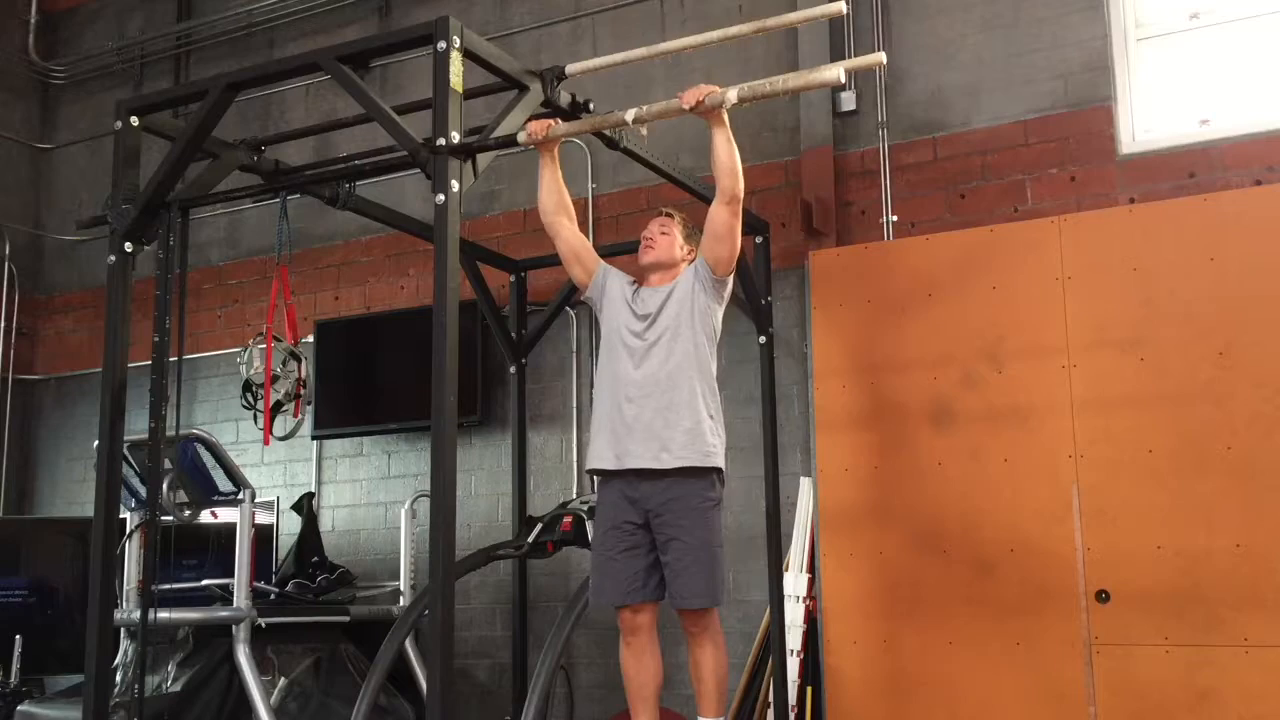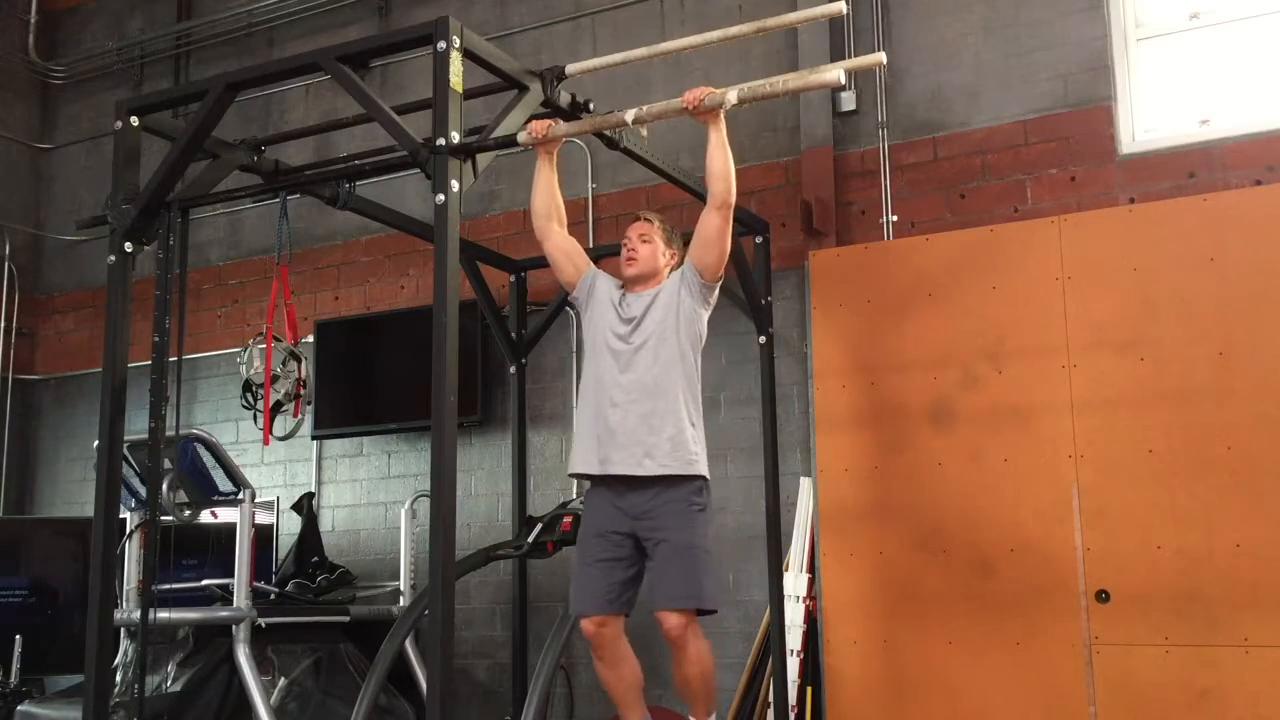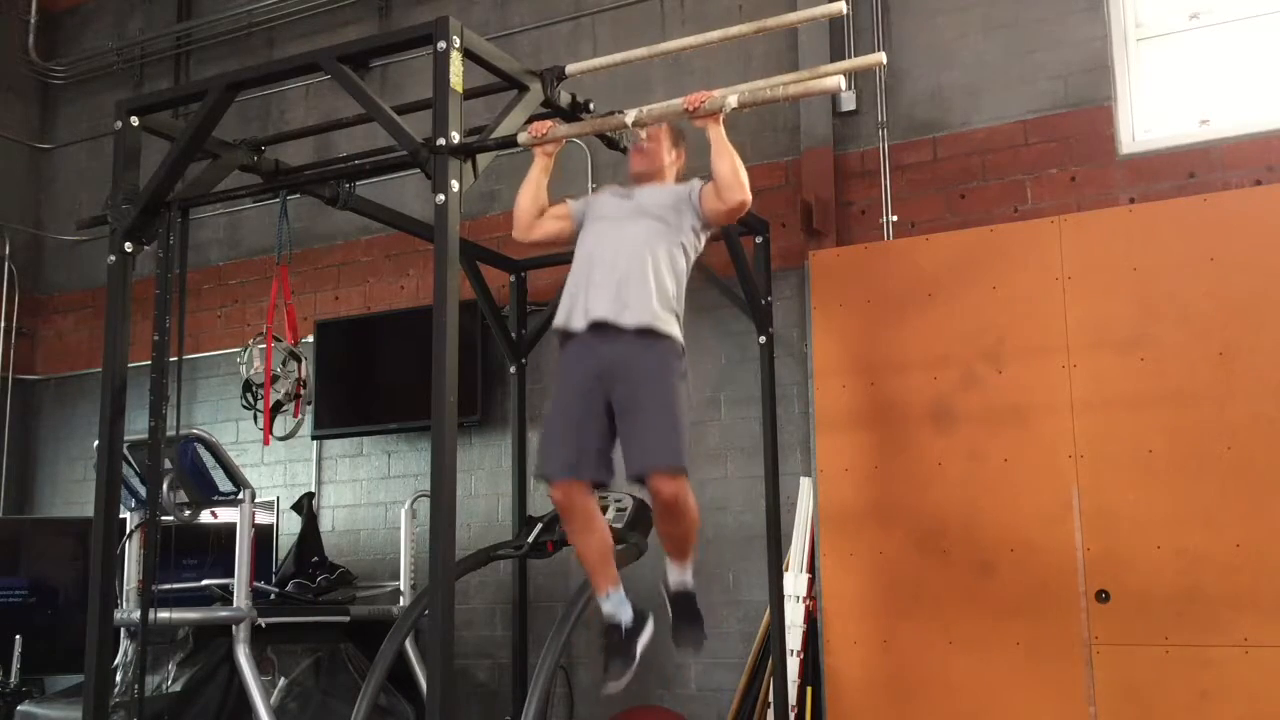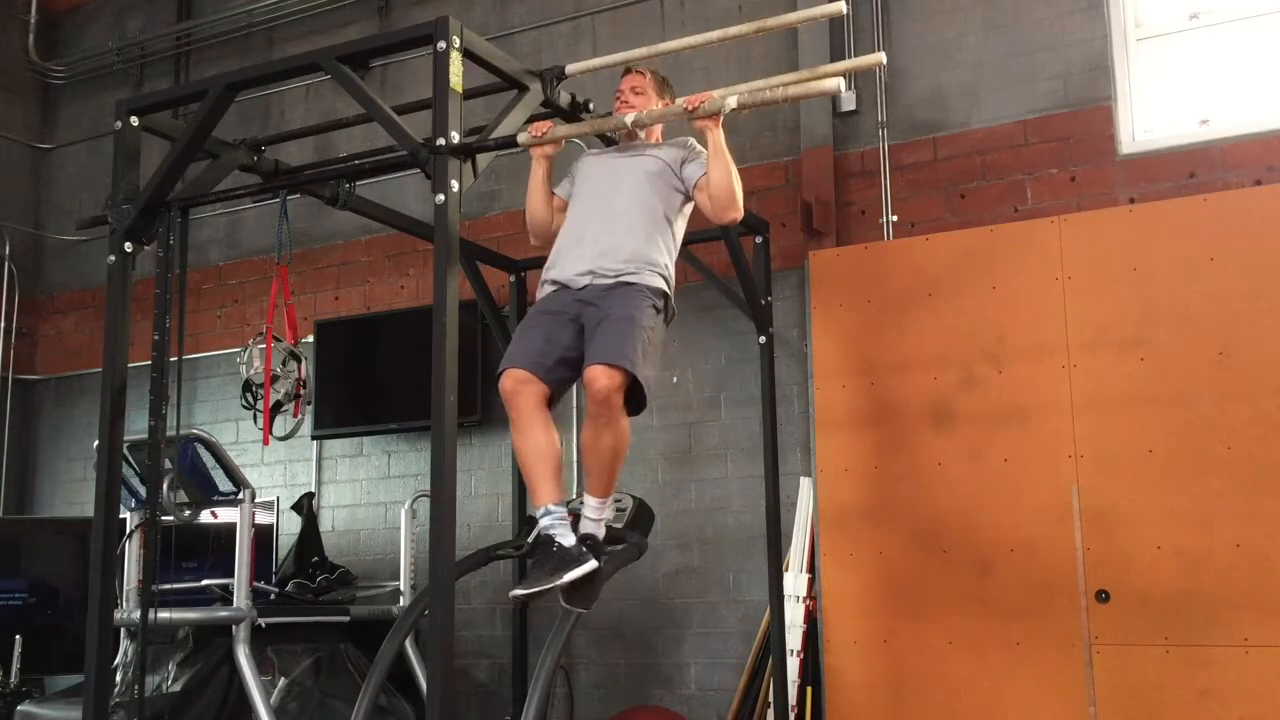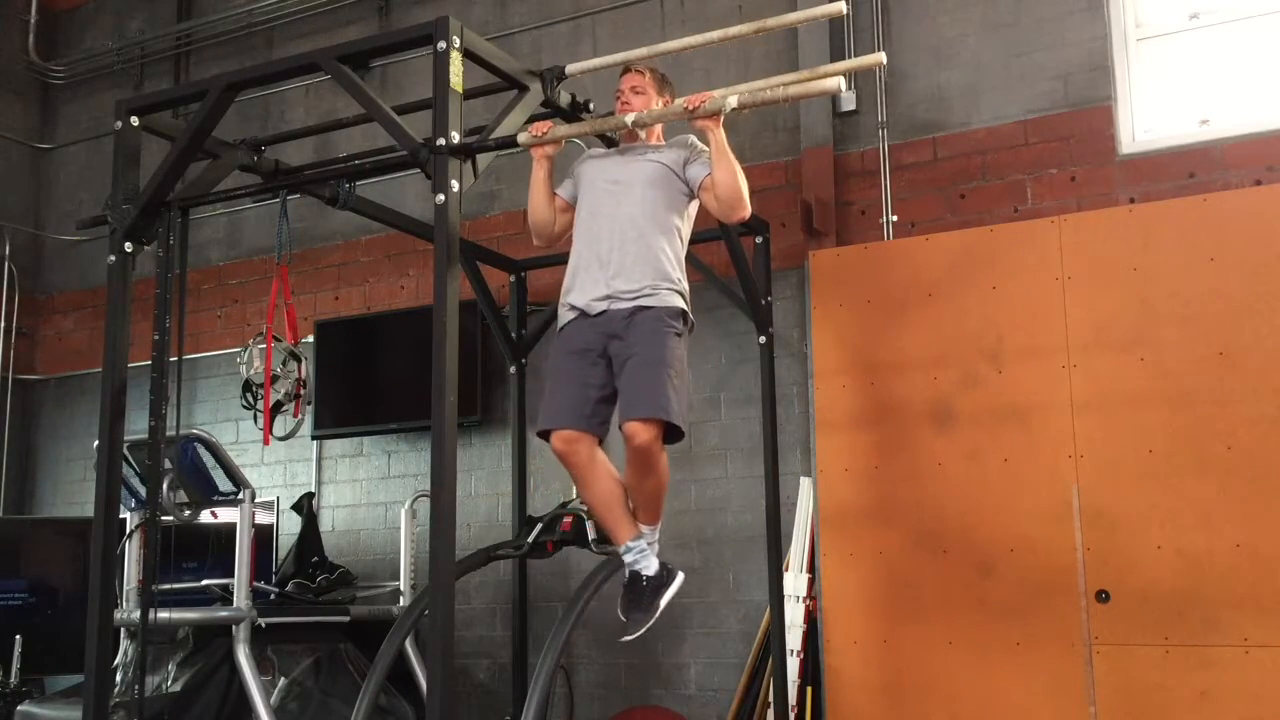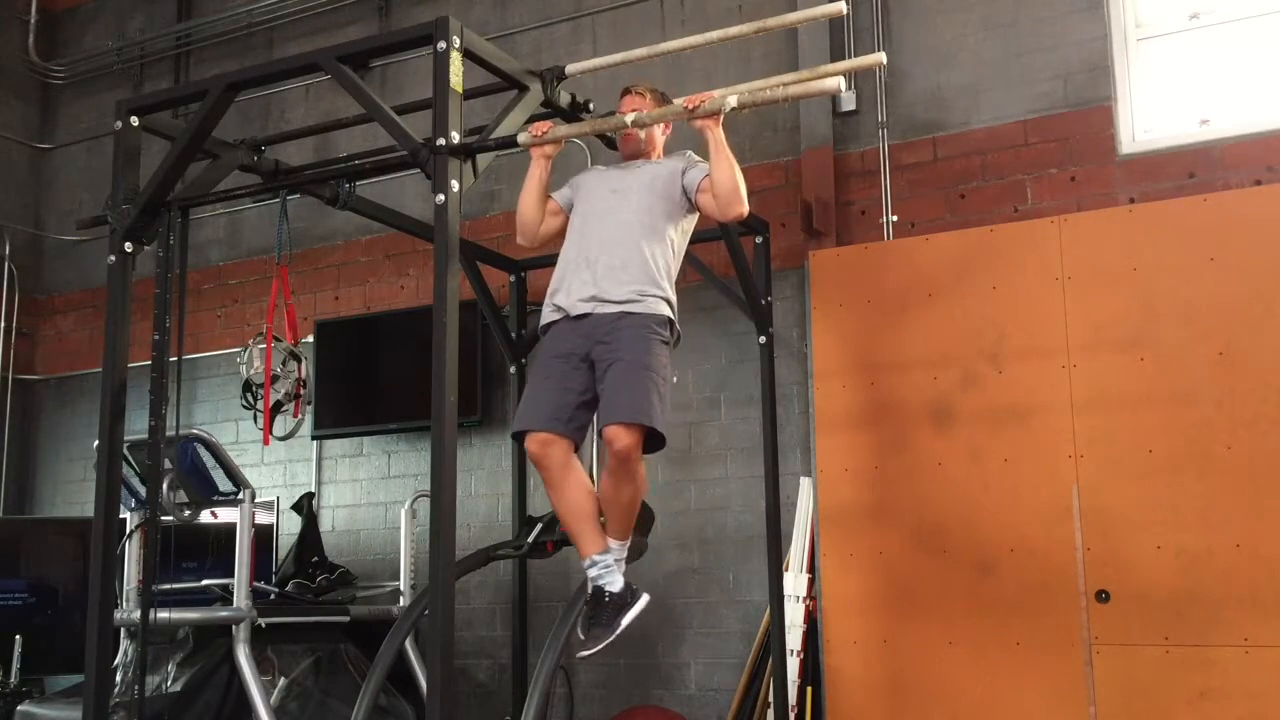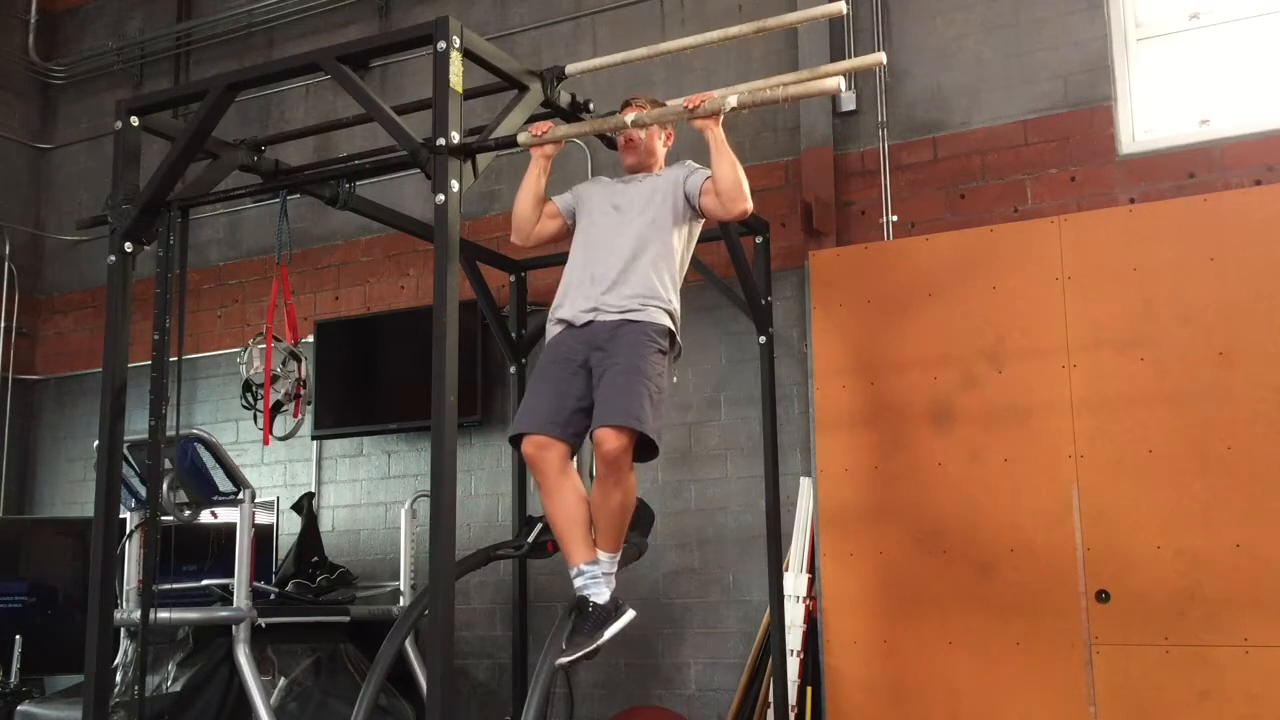
dt=0.7s
person 1, frame 1
left shoulder: (702, 287)
right shoulder: (611, 292)
left elbow: (730, 198)
right elbow: (560, 224)
left wrist: (716, 120)
right wrist: (547, 154)
left hip: (686, 473)
right hip: (619, 476)
left knee: (698, 616)
right knee: (634, 618)
person 1, frame 2
left shoulder: (687, 294)
right shoulder: (595, 297)
left elbow: (720, 205)
right elbow: (548, 226)
left wrist: (714, 124)
right wrist: (546, 156)
left hip: (673, 483)
right hip: (607, 487)
left knee: (677, 623)
right knee: (597, 625)
person 1, frame 3
left shoulder: (687, 200)
right shoulder: (599, 203)
left elbow: (736, 197)
right elbow: (524, 228)
left wrist: (713, 127)
right wrist: (544, 157)
left hip: (647, 344)
right hip: (581, 347)
left knee: (667, 484)
right knee: (567, 488)
left ankle: (680, 586)
right ankle: (621, 616)
person 1, frame 4
left shoulder: (680, 153)
right shoulder: (587, 161)
left elbow: (728, 210)
right elbow: (540, 231)
left wrist: (713, 132)
right wrist: (540, 161)
left hip: (633, 287)
right hip: (563, 289)
left knee: (603, 382)
right knee: (518, 385)
left ankle: (590, 533)
right ankle: (558, 535)
person 1, frame 5
left shoulder: (683, 153)
right shoulder: (589, 163)
left elbow: (735, 207)
right elbow: (544, 232)
left wrist: (713, 131)
right wrist: (541, 161)
left hip: (651, 307)
right hip: (582, 313)
left knee: (641, 433)
right knee: (568, 439)
left ankle: (648, 549)
right ankle: (643, 566)
person 1, frame 6
left shoulder: (681, 168)
right shoulder: (588, 179)
left elbow: (733, 207)
right elbow: (528, 233)
left wrist: (713, 131)
right wrist: (541, 160)
left hip: (636, 315)
right hip: (566, 320)
left knee: (623, 440)
right knee: (545, 443)
left ankle: (613, 566)
right ankle: (606, 583)
person 1, frame 7
left shoulder: (683, 179)
right shoulder: (589, 191)
left elbow: (736, 204)
right elbow: (523, 232)
left wrist: (712, 130)
right wrist: (540, 160)
left hip: (638, 325)
right hip: (571, 329)
left knee: (612, 443)
right knee: (540, 447)
left ankle: (603, 580)
right ankle: (594, 593)
